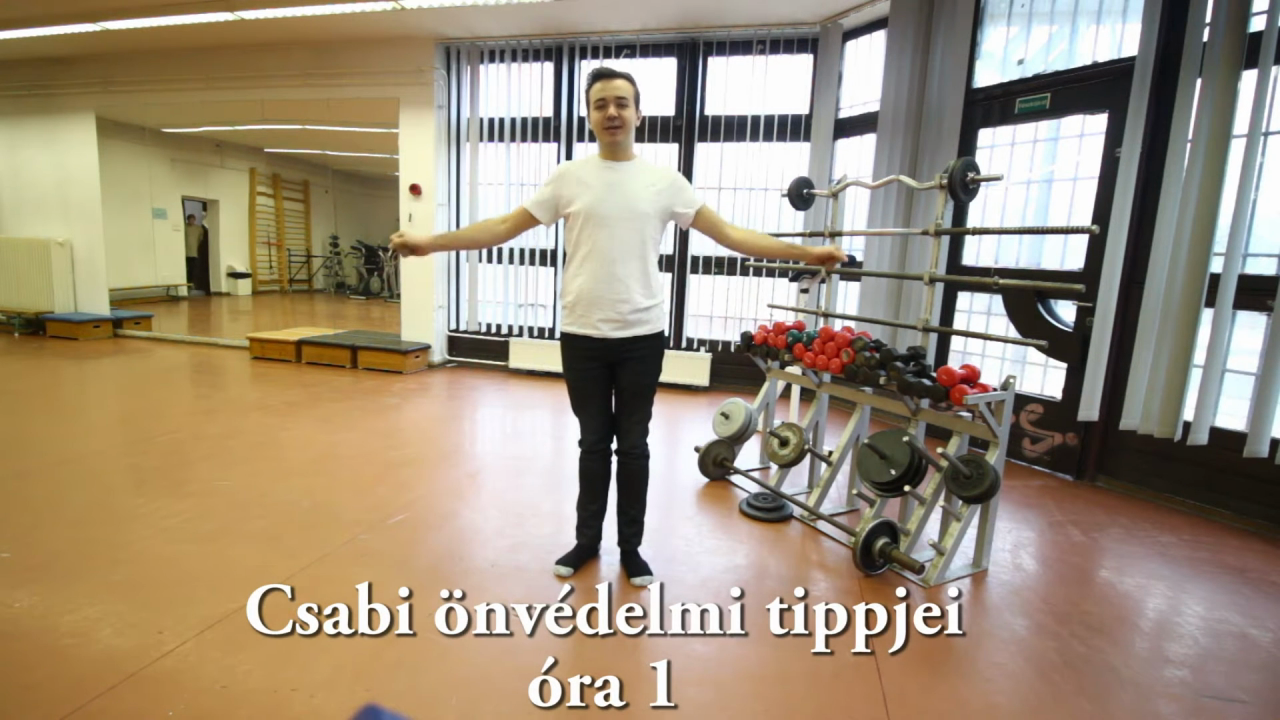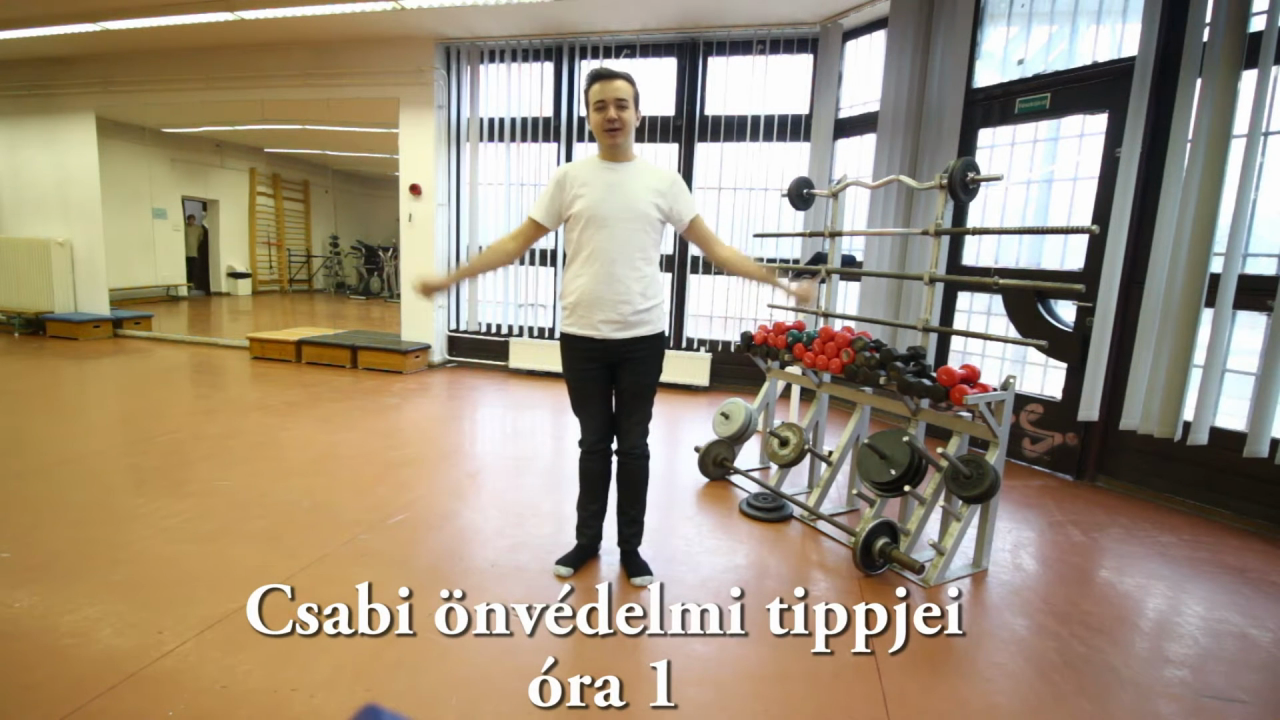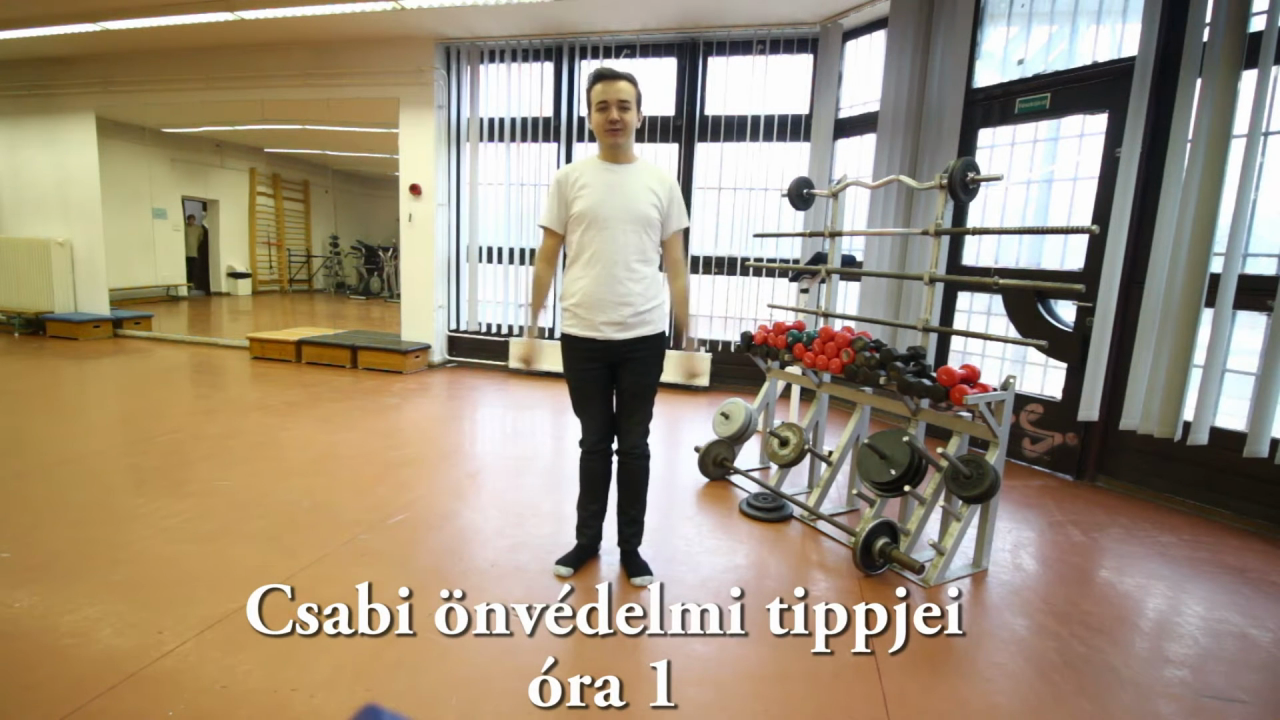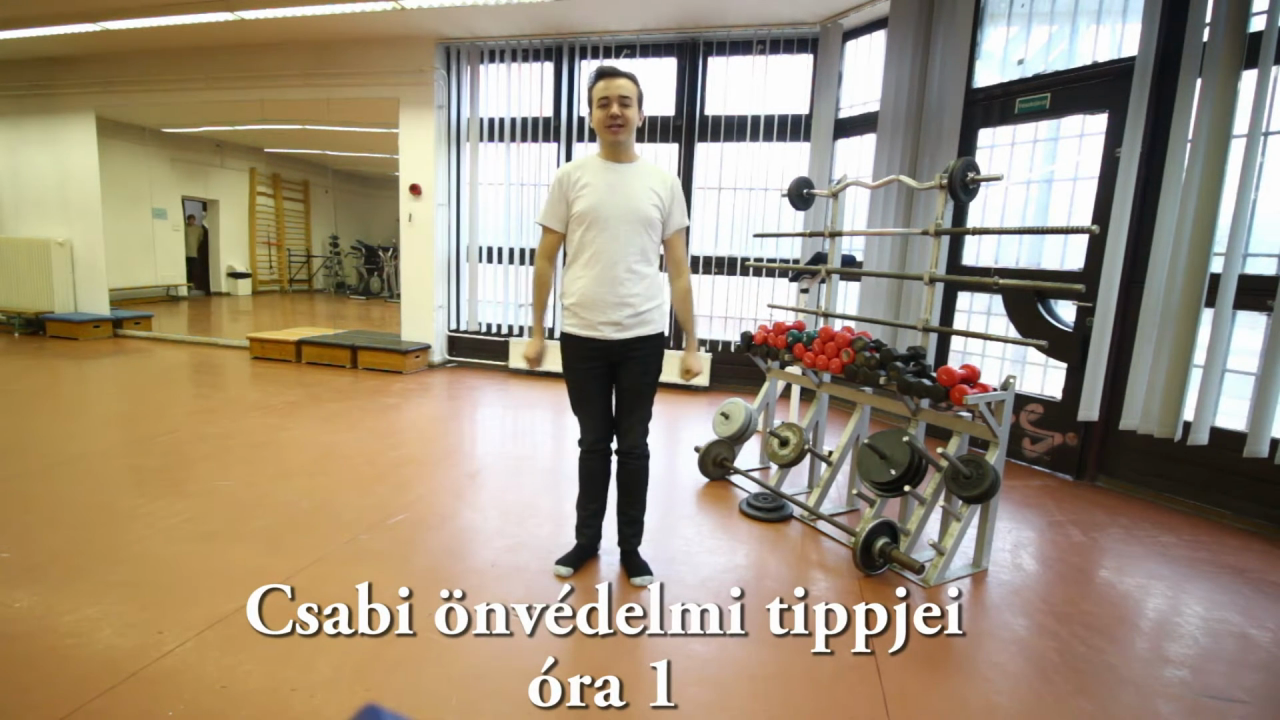
dt=0.2s
person 1, frame 1
left shoulder: (664, 179)
right shoulder: (569, 176)
left elbow: (727, 233)
right elbow: (506, 226)
left wrist: (801, 252)
right wrist: (433, 243)
left hip: (641, 335)
right hip: (582, 335)
left knee: (632, 444)
right knee: (593, 442)
left ankle: (630, 546)
right ankle: (587, 540)
person 1, frame 2
left shoulder: (663, 181)
right shoulder: (568, 178)
left elbow: (713, 246)
right elbow: (519, 240)
left wrist: (782, 281)
right wrist: (452, 276)
left hip: (642, 336)
right hip: (583, 335)
left knee: (633, 445)
right knee: (593, 442)
left ankle: (630, 547)
right ankle: (587, 539)
person 1, frame 3
left shoulder: (662, 183)
right shoulder: (569, 179)
left elbow: (675, 269)
right elbow: (546, 259)
left wrist: (686, 342)
right wrist: (531, 331)
left hip: (642, 337)
right hip: (583, 337)
left knee: (634, 445)
right knee: (594, 443)
left ankle: (630, 546)
right ankle: (587, 540)
person 1, frame 4
left shoulder: (664, 183)
right shoulder: (570, 177)
left elbow: (679, 269)
right elbow: (546, 259)
left wrist: (691, 343)
right wrist: (537, 332)
left hip: (642, 338)
right hip: (584, 337)
left knee: (633, 444)
right knee: (593, 442)
left ankle: (630, 546)
right ankle: (587, 539)
